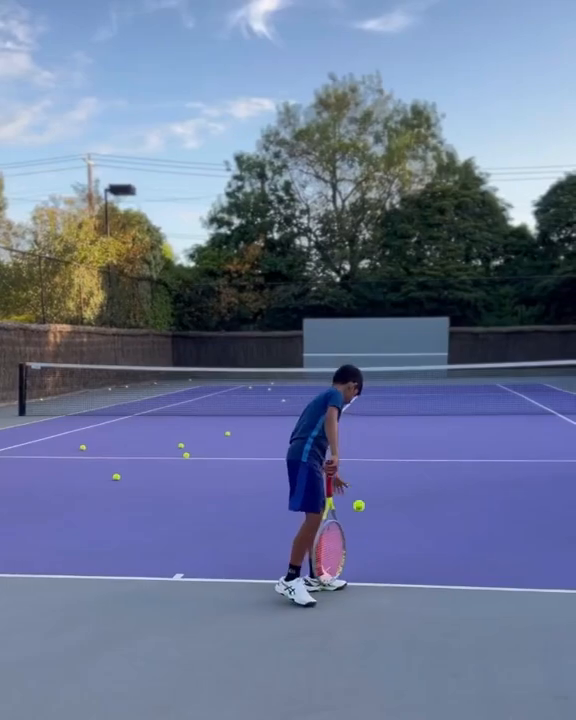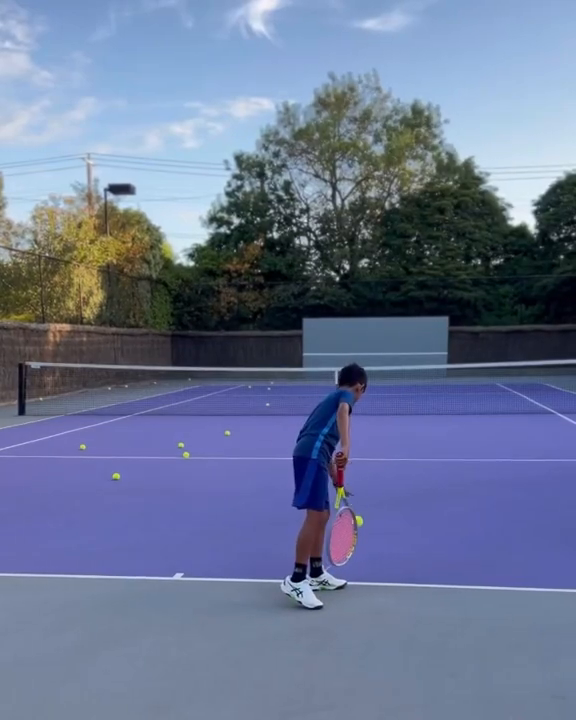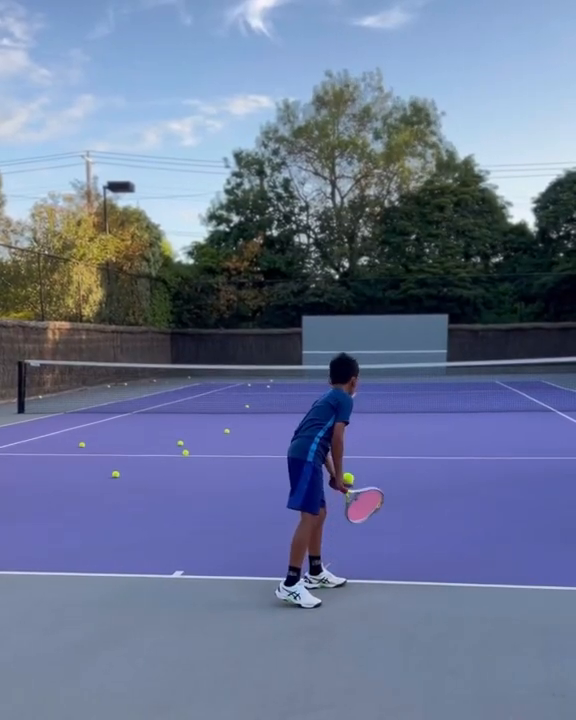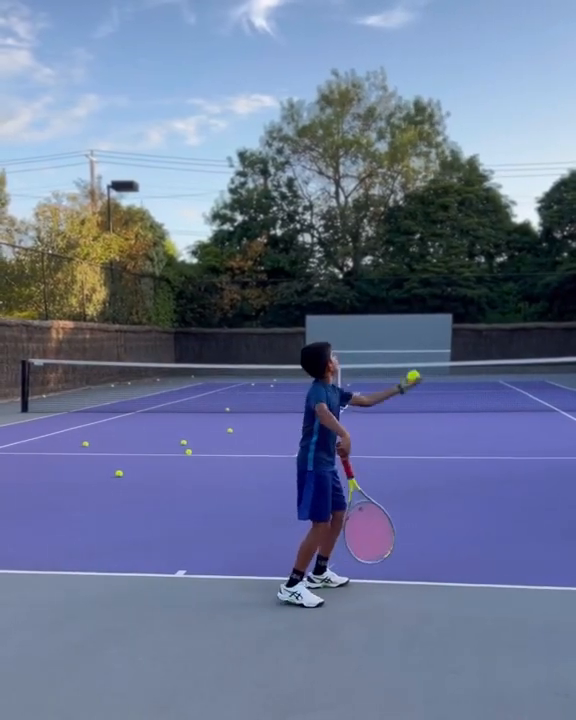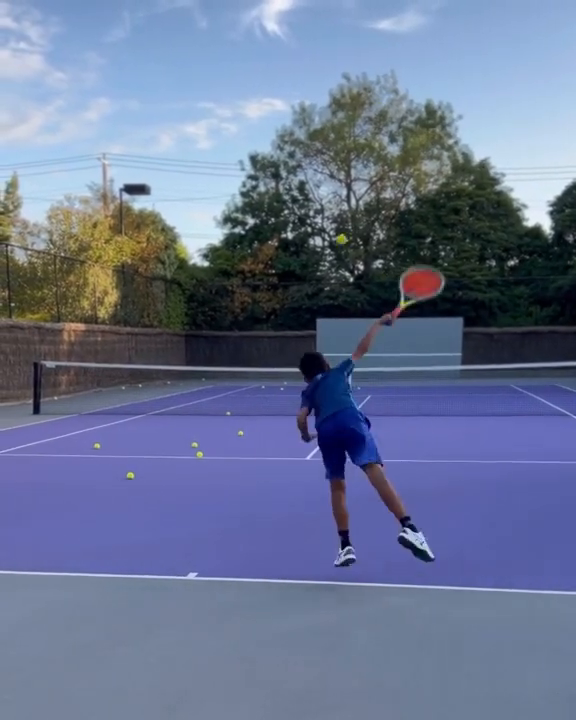
dt=1s
person 1, frame 1
left shoulder: (324, 398)
right shoulder: (335, 395)
right elbow: (331, 418)
left wrist: (330, 475)
right wrist: (336, 454)
left hip: (307, 459)
right hip: (303, 458)
left knee: (319, 517)
right knee: (312, 518)
left ankle: (315, 576)
right ankle: (290, 579)
person 1, frame 2
left shoulder: (332, 398)
right shoulder: (346, 395)
right elbow: (343, 412)
left wrist: (336, 478)
right wrist: (346, 446)
left hip: (312, 455)
right hip: (311, 455)
left knee: (322, 515)
right knee: (314, 515)
left ankle: (316, 574)
right ankle: (296, 580)
person 1, frame 3
left shoulder: (327, 397)
right shoulder: (345, 399)
right elbow: (337, 439)
left wrist: (334, 476)
right wrist: (339, 476)
left hip: (303, 455)
right hip: (307, 457)
left knee: (319, 513)
right knee: (309, 517)
left ankle: (315, 573)
right ankle: (290, 584)
person 1, frame 4
left shoulder: (334, 390)
right shoulder: (317, 390)
left elbow: (364, 401)
right elbow: (323, 412)
left wrist: (397, 389)
right wrist: (342, 434)
left hip: (326, 465)
right hip: (313, 466)
left knee: (339, 516)
right knee: (320, 525)
left ankle: (319, 572)
right ankle: (292, 585)
person 1, frame 5
left shoulder: (308, 391)
right shoulder: (338, 371)
left elbow: (301, 418)
right elbow: (362, 348)
left wrist: (306, 435)
right wrist: (380, 322)
left hip: (329, 433)
right hip: (352, 423)
left knee: (337, 487)
right knee: (377, 475)
left ankle: (345, 547)
right ankle: (408, 528)
